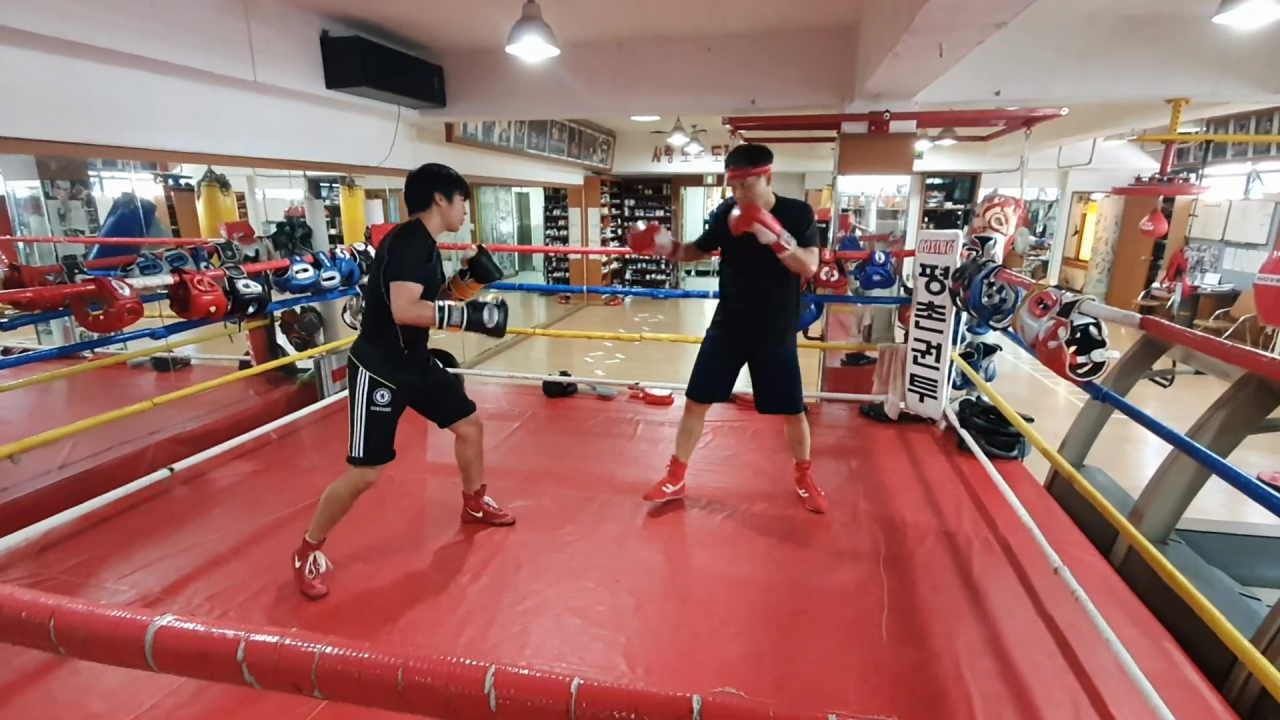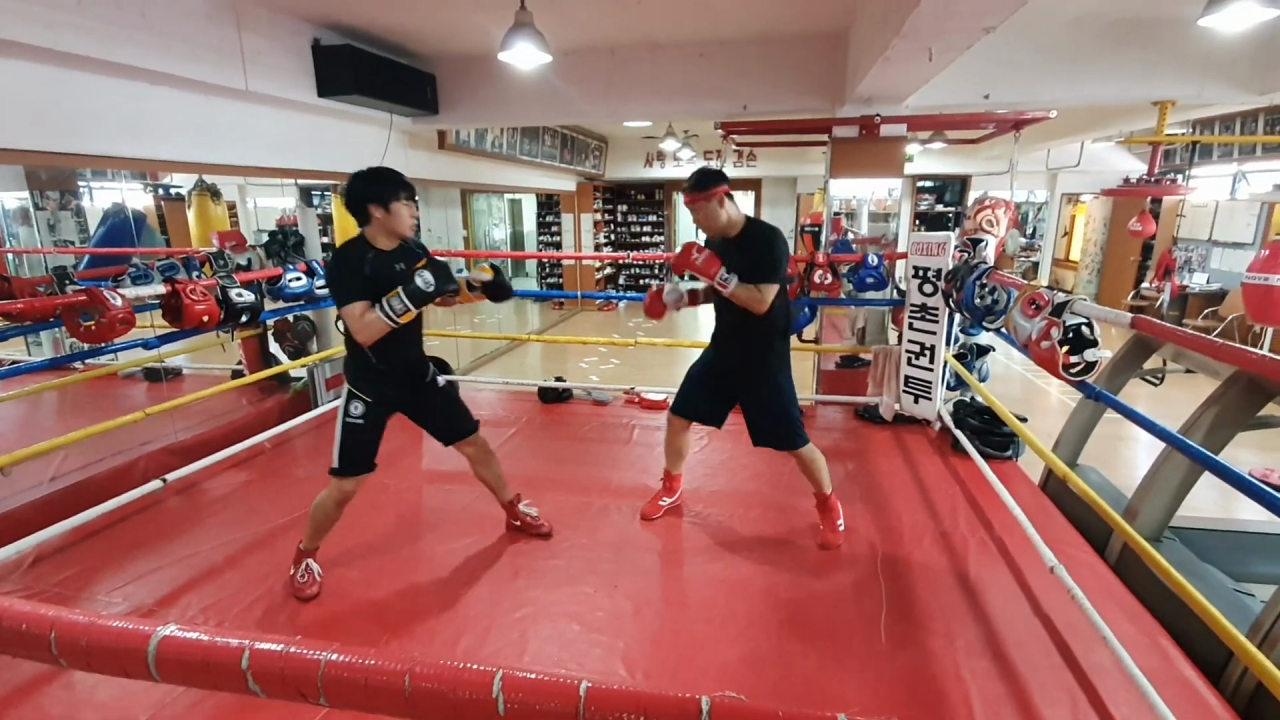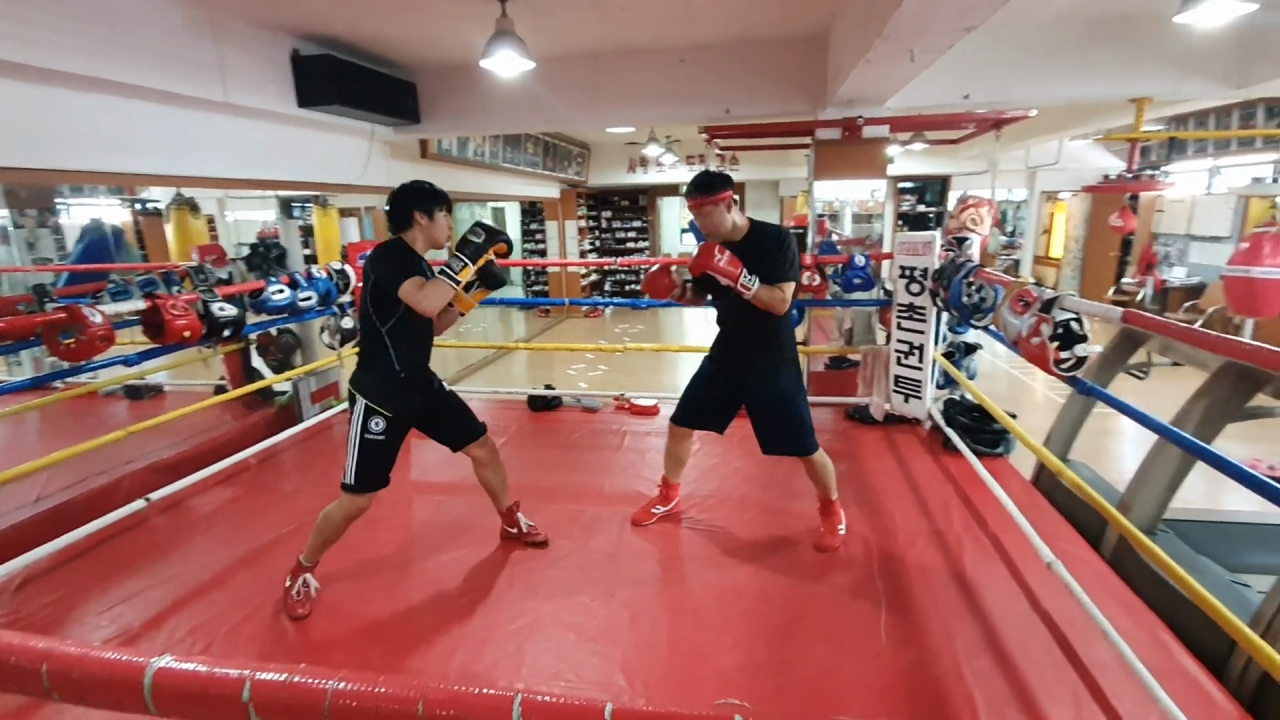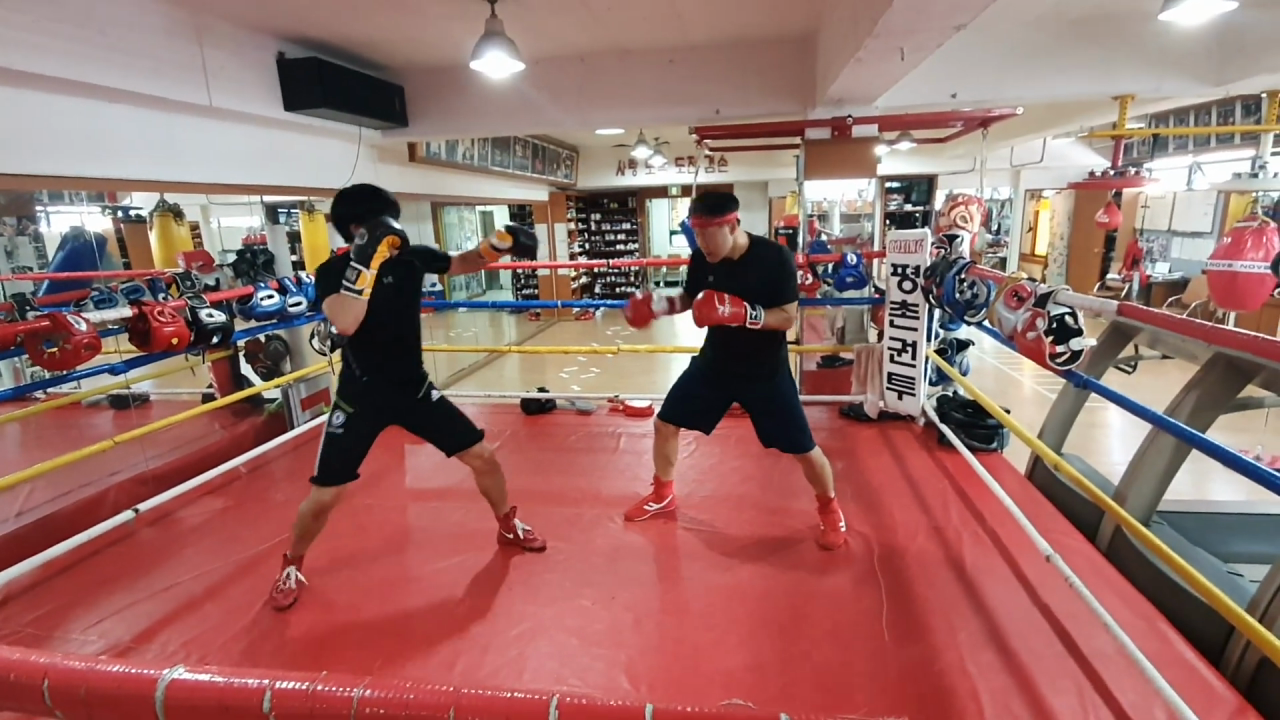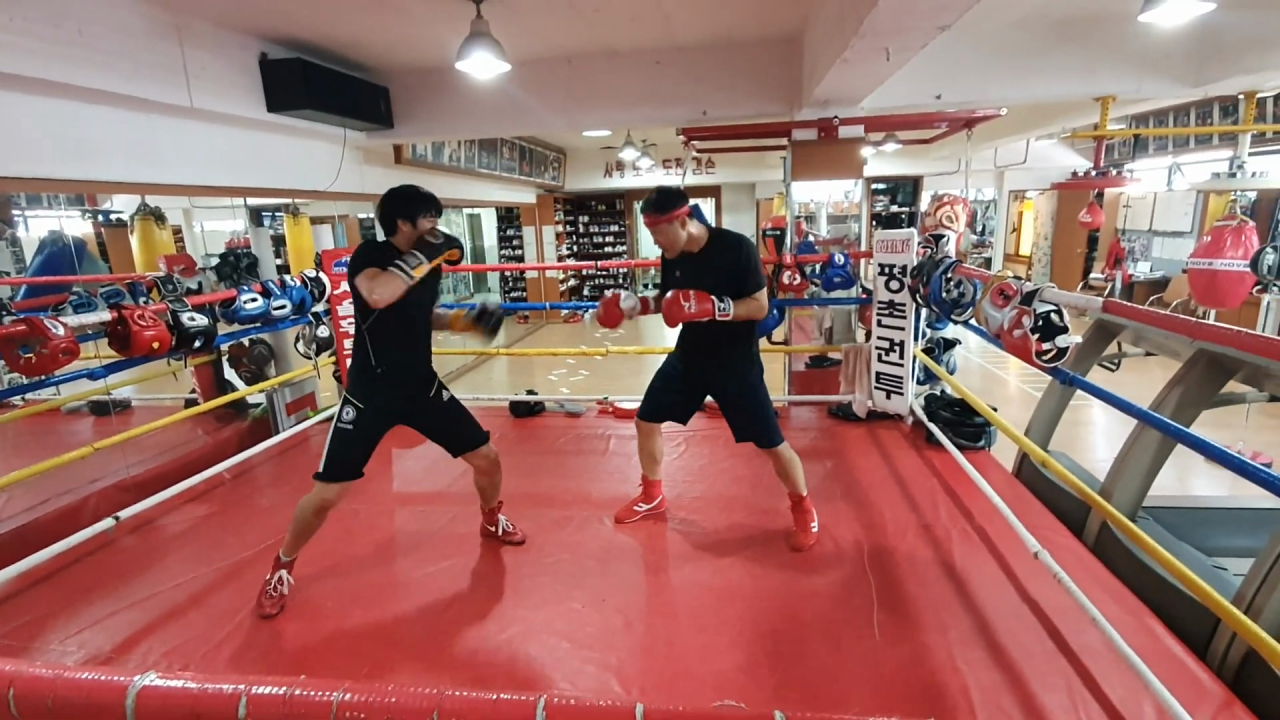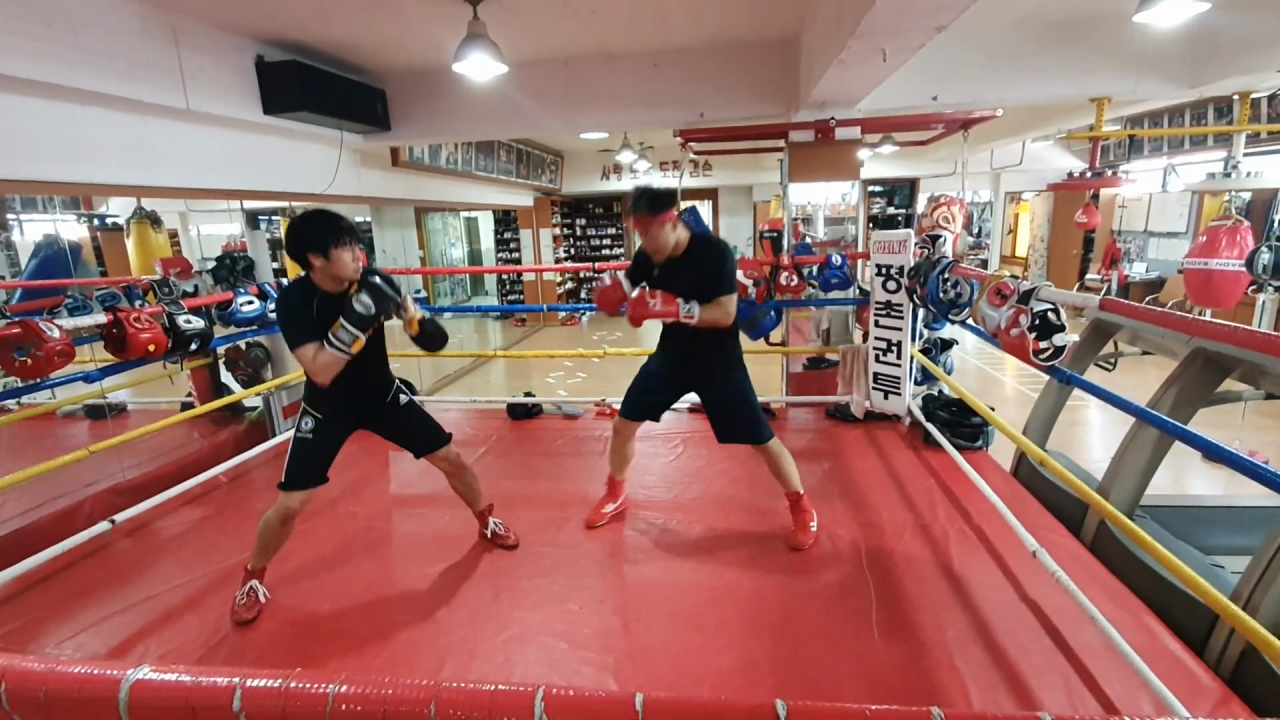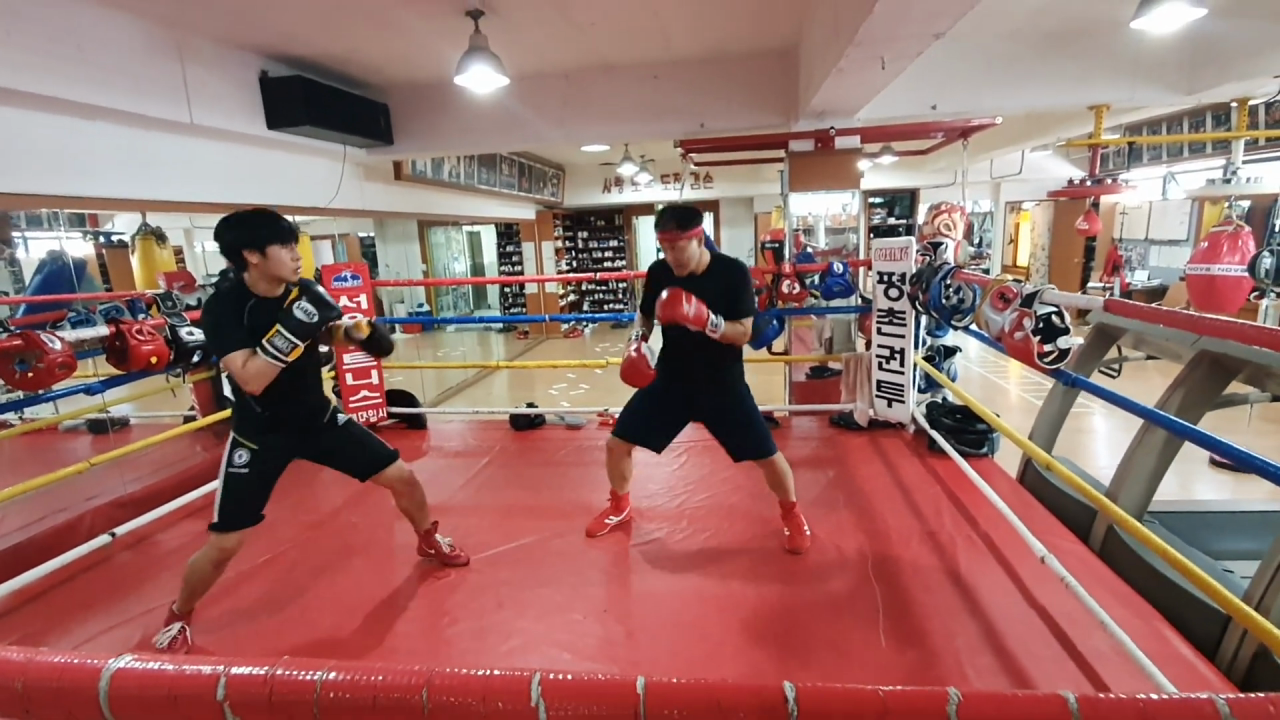
dt=0.7s
person 1, frame 1
left shoulder: (425, 243)
right shoulder: (408, 240)
right elbow: (405, 310)
left wrist: (468, 277)
right wrist: (469, 313)
left hip: (416, 362)
right hip: (378, 369)
left knee: (469, 424)
right knee: (364, 473)
left ankle: (474, 503)
right ankle: (310, 550)
person 1, frame 2
left shoulder: (412, 250)
right shoulder: (345, 260)
left elbow: (436, 296)
right elbow: (363, 332)
left wrist: (476, 283)
right wrist: (409, 295)
left hip: (418, 373)
right hip: (369, 385)
left knee: (474, 443)
right knee: (345, 485)
left ankle: (514, 511)
right ankle: (305, 557)
person 1, frame 3
left shoulder: (414, 262)
right shoulder: (389, 256)
left elbow: (432, 326)
right elbow: (427, 305)
left wrist: (473, 291)
right wrist: (467, 257)
left hip: (419, 384)
right hip: (380, 394)
left knee: (484, 447)
right knee: (356, 500)
left ankle: (511, 521)
right ankle: (302, 571)
person 1, frame 4
left shoulder: (410, 256)
right shoulder: (331, 272)
left elbow: (466, 262)
right elbow: (346, 323)
left wrist: (499, 243)
right wrist: (366, 258)
left hip: (413, 388)
right hip: (360, 397)
left knee: (483, 457)
right knee: (323, 496)
left ankle: (508, 526)
right ankle: (292, 564)
person 1, frame 5
left shoulder: (430, 266)
right shoulder: (369, 255)
right elbow: (377, 296)
left wrist: (468, 320)
right wrist: (421, 255)
left hip: (423, 387)
right hip: (370, 393)
left knee: (487, 456)
right knee: (326, 494)
left ankle: (492, 520)
right ankle: (282, 567)
person 1, frame 6
left shoulder: (370, 278)
right shoulder: (294, 300)
left elbow: (400, 303)
right elbow: (320, 372)
left wrist: (418, 322)
right wrist: (355, 319)
left hip: (382, 395)
right hip: (328, 407)
left knee: (451, 458)
right knee: (290, 504)
left ankle: (486, 521)
right ankle: (254, 577)
person 1, frame 7
left shoulder: (300, 291)
right shoulder: (223, 305)
right elbow: (251, 380)
left wrist: (358, 332)
right wrist: (295, 326)
left hip: (318, 419)
right hip: (260, 434)
left knee: (401, 476)
right knee: (225, 543)
left ankle: (430, 541)
right ankle: (178, 618)
person 2, frame 1
left shoulder: (798, 213)
right shoulder: (728, 213)
left elbow: (810, 266)
right elbow: (696, 252)
left wrist: (774, 234)
right wrist: (665, 245)
left hip: (776, 332)
right hip: (727, 327)
left knee: (792, 411)
right knee: (698, 401)
left ankle: (803, 477)
right ankle: (675, 476)
person 2, frame 2
left shoulder: (768, 239)
right shoulder: (713, 243)
left elbow: (761, 302)
left wrist: (717, 272)
right wrist: (683, 295)
left hip: (766, 360)
right hip: (722, 352)
left knee: (796, 444)
right knee: (677, 419)
left ankle: (828, 506)
right ankle: (671, 488)
person 2, frame 3
left shoulder: (776, 239)
right shoulder: (711, 247)
left elbow: (781, 302)
right elbow: (697, 295)
left wrist: (736, 275)
right wrist: (675, 288)
left hip: (774, 362)
right hip: (725, 357)
left knee: (806, 448)
right knee: (679, 426)
left ankle: (832, 511)
right ankle: (668, 496)
person 2, frame 4
left shoulder: (775, 257)
right shoulder: (702, 260)
left elbow: (789, 318)
right elbow: (690, 300)
left wrist: (742, 314)
right wrist: (659, 303)
left hip: (765, 369)
right hip: (714, 362)
left knee: (804, 449)
right knee: (665, 424)
left ankle: (830, 510)
right ankle: (662, 494)
person 2, frame 5
left shoulder: (737, 248)
right shoulder: (671, 257)
left elbow: (759, 307)
left wrist: (711, 307)
right wrist: (636, 304)
left hip: (736, 362)
right hip: (688, 357)
left knee: (771, 442)
right knee: (646, 421)
left ankle: (804, 511)
right ankle: (652, 495)
person 2, frame 6
left shoulder: (715, 252)
right shoulder: (651, 254)
left elbow: (724, 315)
right elbow: (629, 286)
left wrist: (674, 308)
right wrist: (612, 285)
left hip: (719, 360)
right hip: (672, 356)
left knee: (761, 439)
right knee: (624, 422)
left ankle: (801, 507)
right ankle: (615, 493)
person 2, frame 7
left shoulder: (734, 274)
right shoulder: (658, 273)
left elbow: (743, 333)
right elbow: (647, 318)
left wrist: (701, 317)
right wrist: (639, 343)
left hip: (722, 379)
right hip: (668, 377)
left knee: (764, 453)
right knee: (618, 443)
left ankle: (791, 514)
right ankle: (619, 507)
